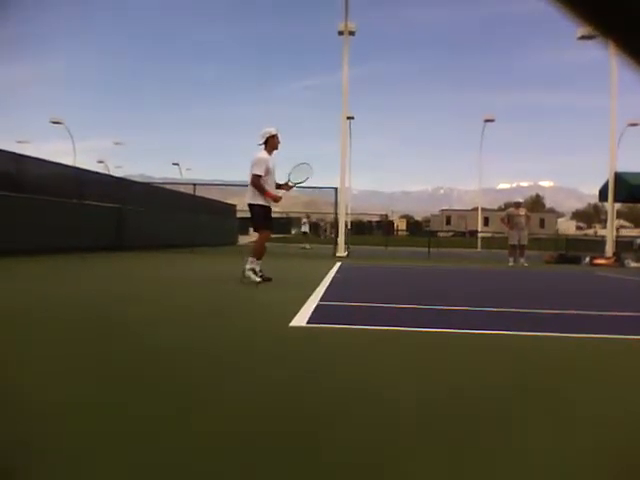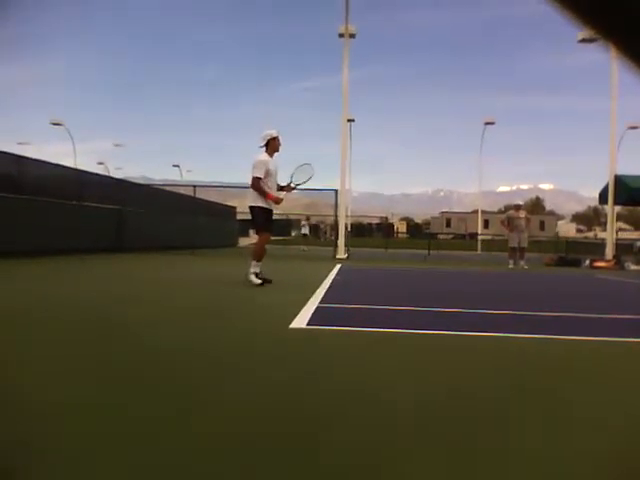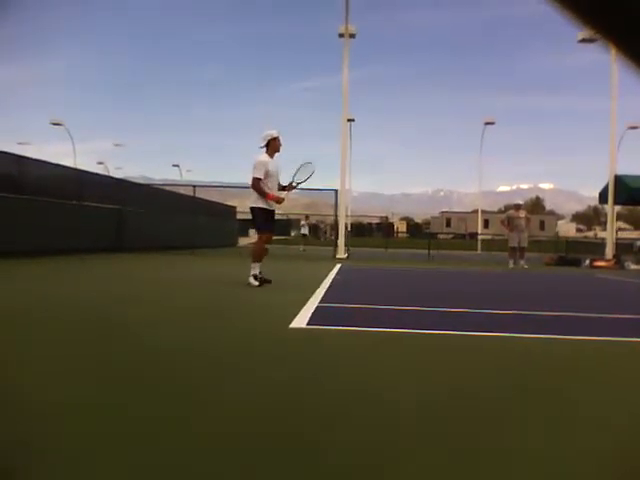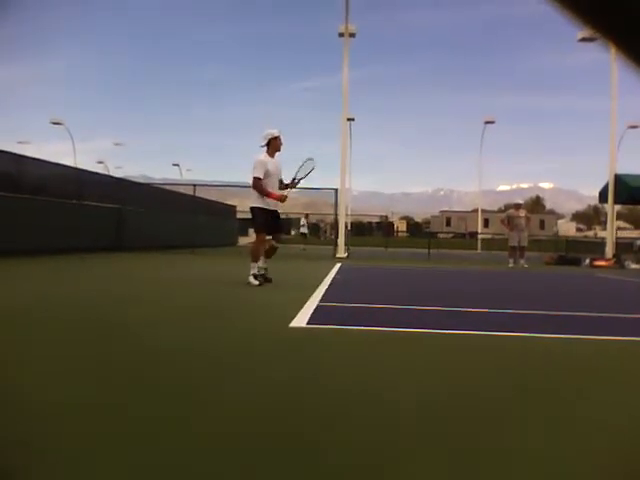
dt=0.1s
person 1, frame 1
left shoulder: (269, 159)
right shoulder: (261, 157)
right elbow: (255, 182)
left wrist: (281, 186)
right wrist: (272, 195)
left hip: (265, 204)
right hip: (258, 203)
left knee: (264, 237)
right knee: (264, 235)
left ankle: (256, 270)
right ankle: (250, 266)
person 1, frame 2
left shoulder: (272, 162)
right shoulder: (261, 160)
right elbow: (255, 184)
left wrist: (284, 188)
right wrist: (272, 197)
left hip: (268, 206)
right hip: (259, 205)
left knee: (265, 240)
right knee: (263, 237)
left ankle: (257, 272)
right ankle: (253, 271)
person 1, frame 3
left shoulder: (274, 163)
right shoulder: (262, 161)
right elbow: (255, 185)
left wrist: (285, 187)
right wrist: (273, 197)
left hip: (269, 207)
right hip: (260, 206)
left knee: (267, 240)
right knee: (262, 238)
left ankle: (257, 272)
right ankle: (253, 273)
person 1, frame 4
left shoulder: (277, 163)
right shoulder: (261, 161)
right elbow: (256, 185)
left wrist: (287, 185)
right wrist: (275, 196)
left hip: (273, 208)
right hip: (260, 206)
left knee: (277, 240)
right knee: (261, 238)
left ankle: (261, 267)
right ankle: (253, 273)
